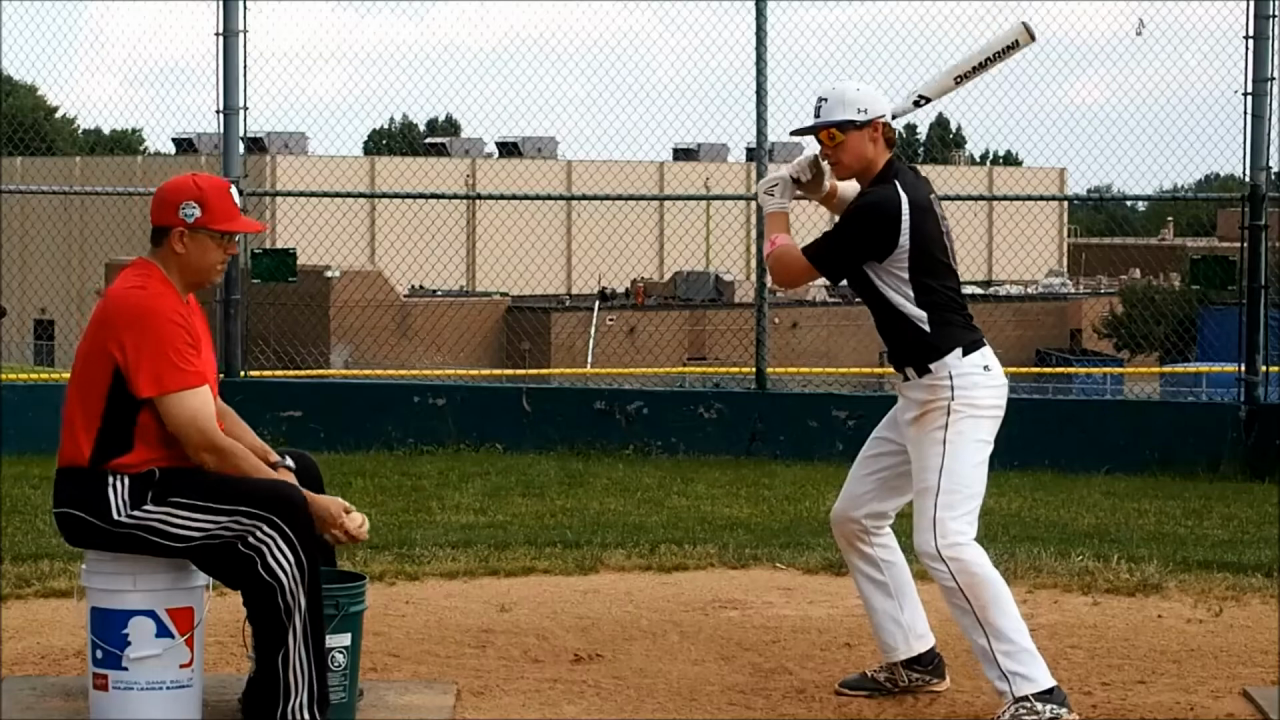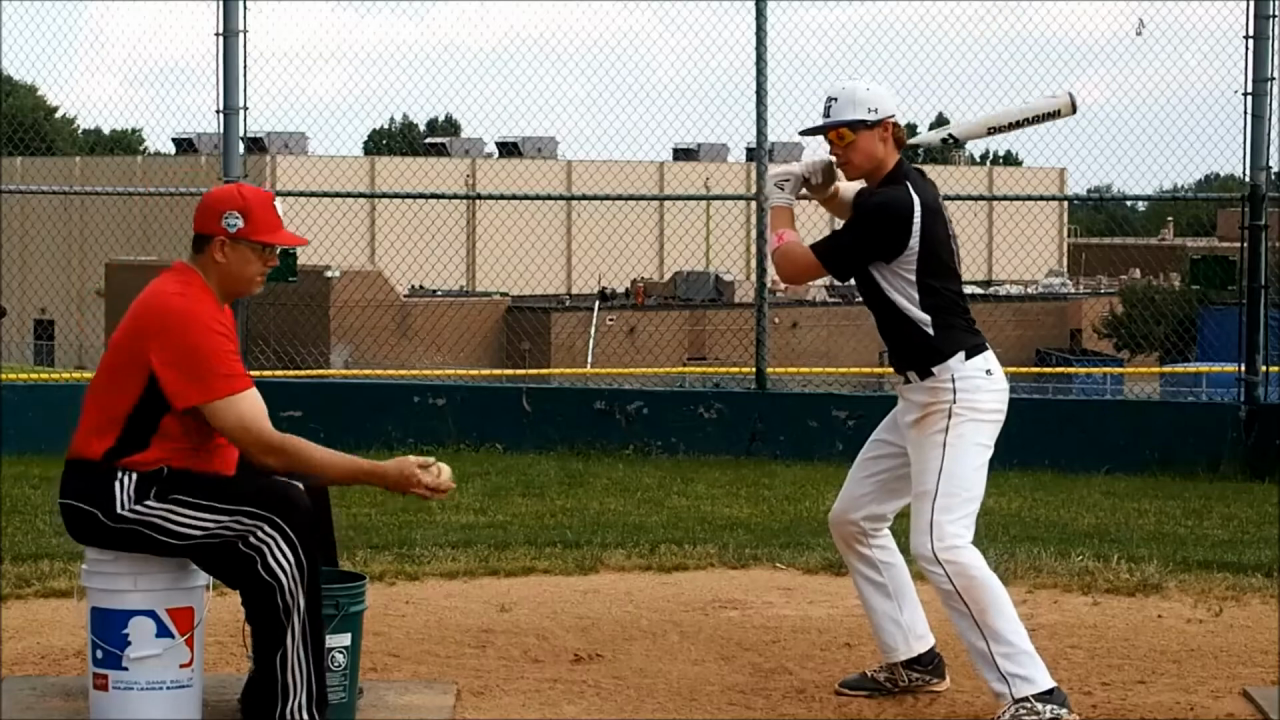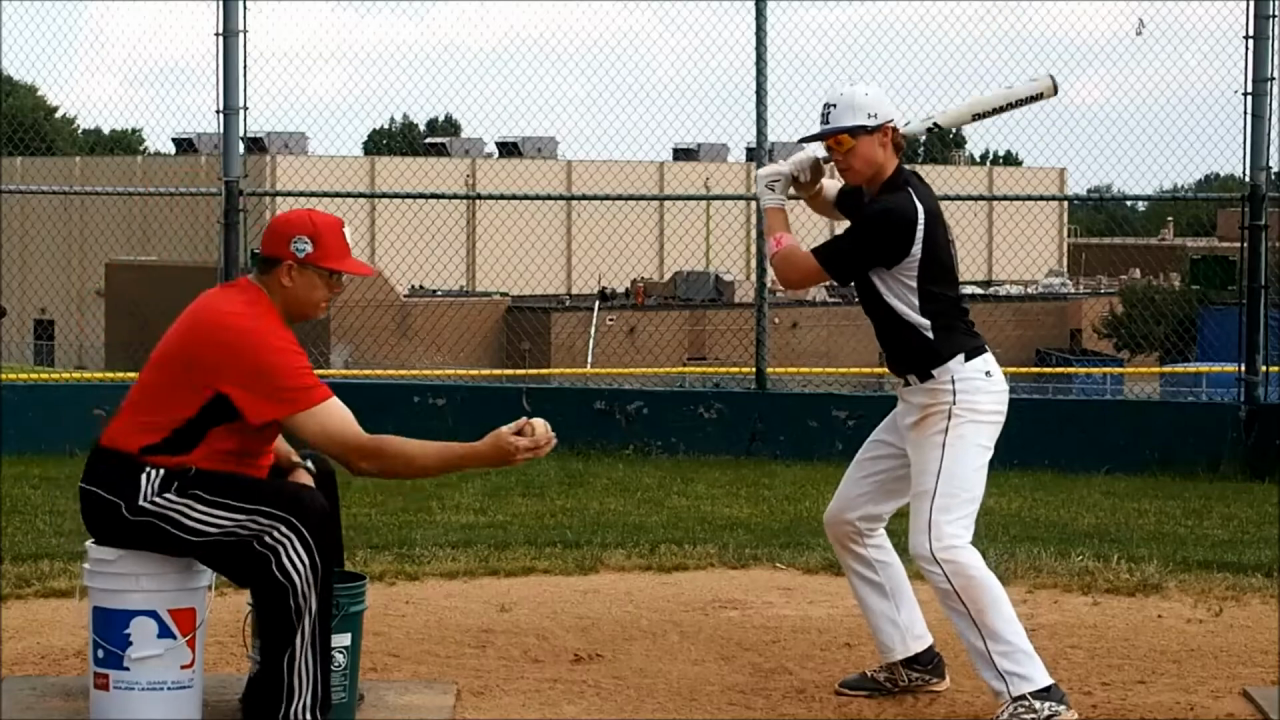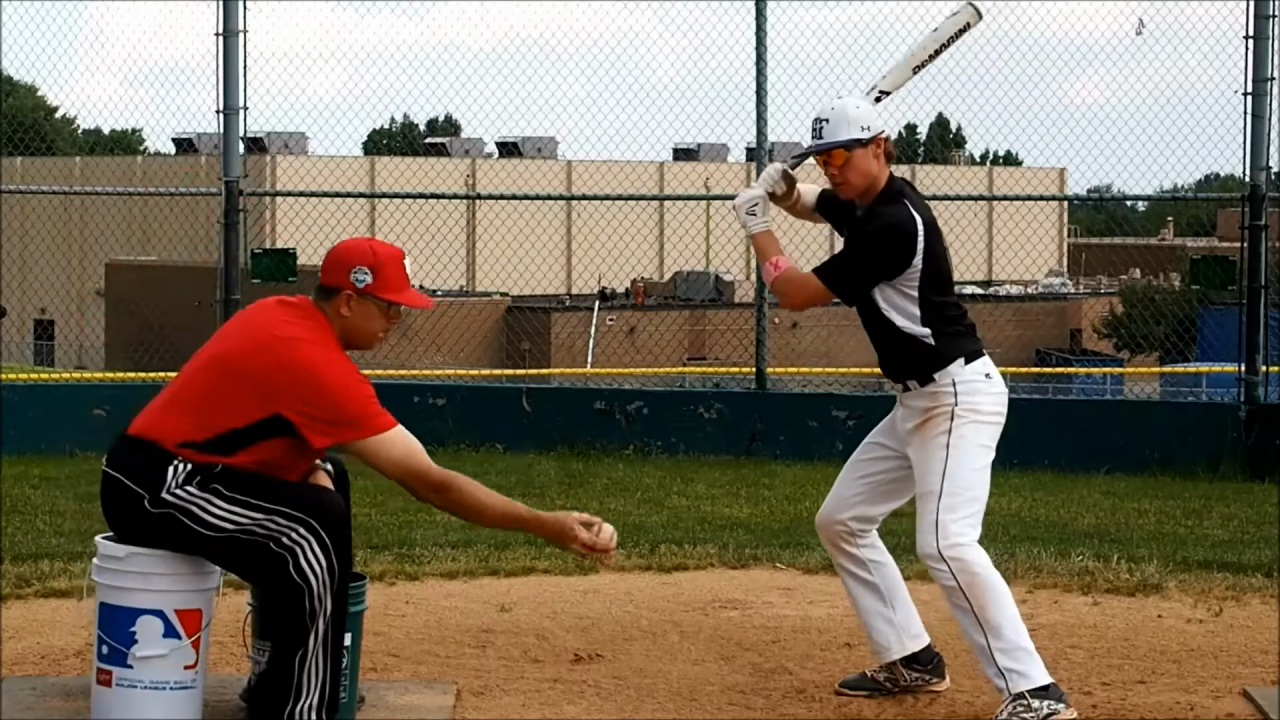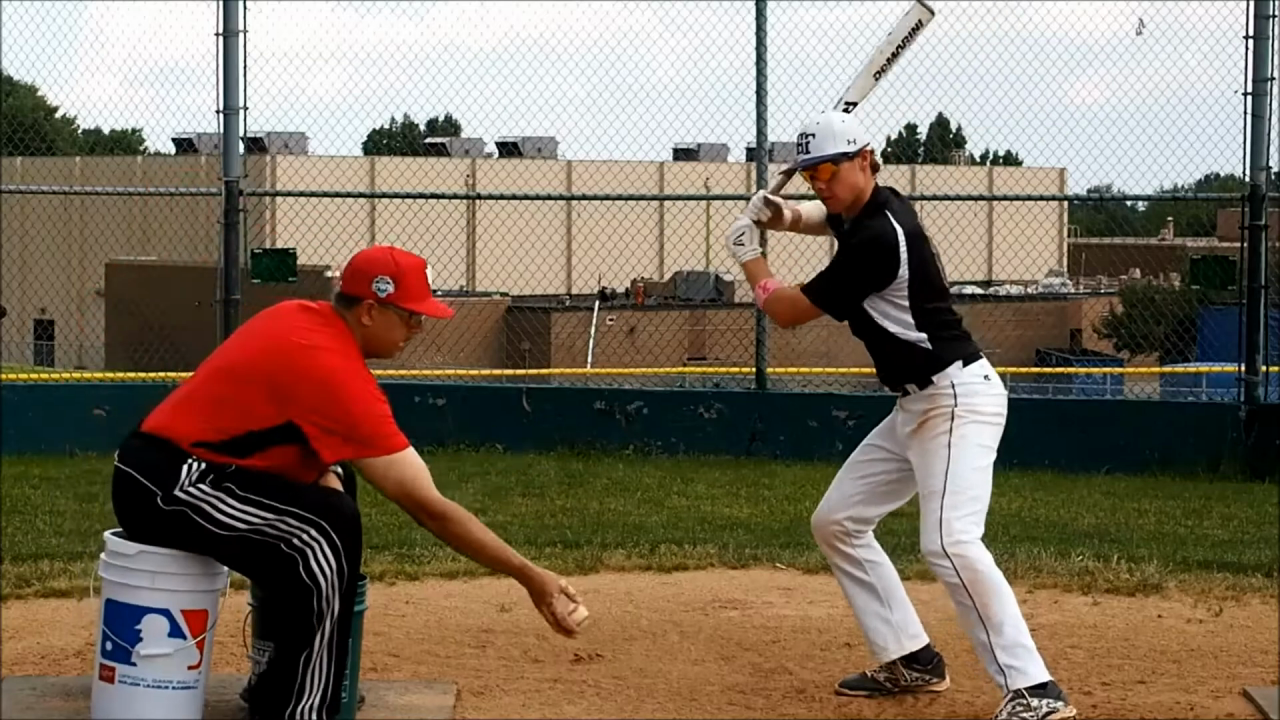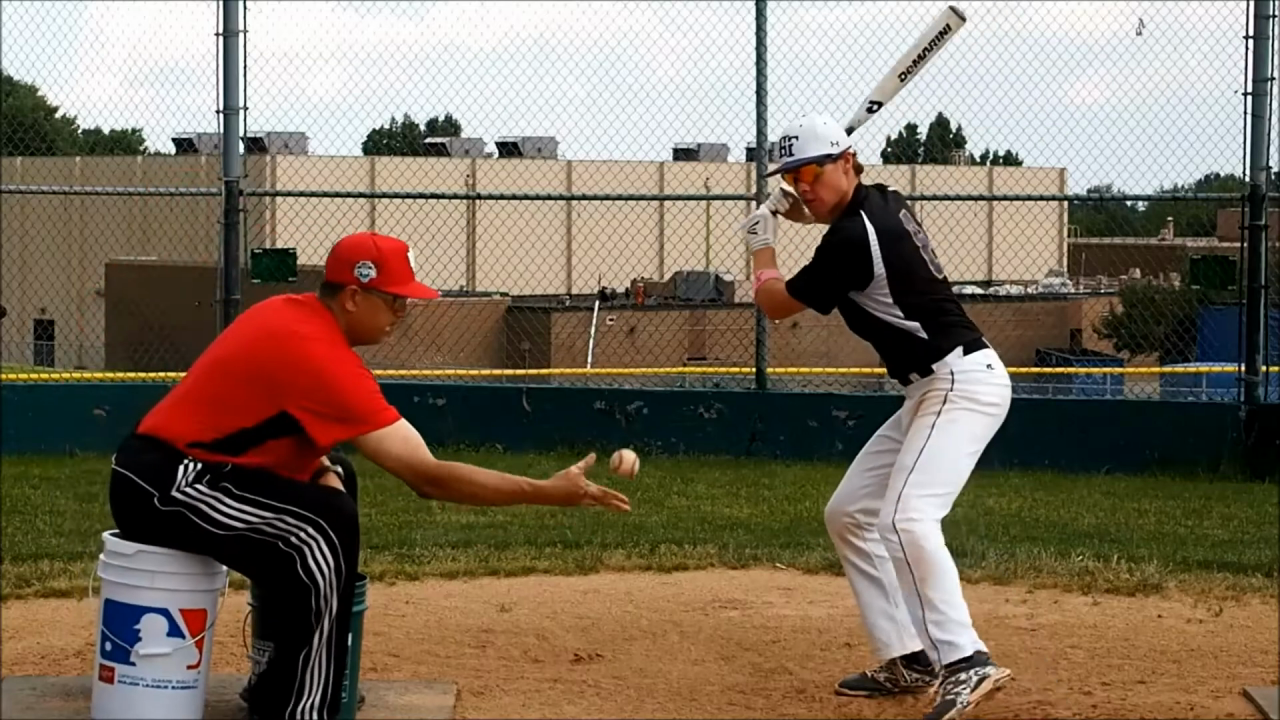
dt=0.2s
person 1, frame 1
left shoulder: (886, 207)
right shoulder: (900, 184)
left elbow: (786, 272)
right elbow: (855, 202)
left wrist: (773, 206)
right wrist: (817, 186)
left hip: (955, 385)
right hip: (926, 388)
left knee: (943, 540)
right knee: (855, 517)
right ankle: (914, 659)
person 1, frame 2
left shoulder: (897, 206)
right shoulder: (896, 189)
left elbow: (792, 268)
right elbow: (853, 206)
left wrist: (779, 202)
right wrist: (820, 185)
left hip: (956, 390)
right hip: (925, 391)
left knee: (939, 543)
right knee: (852, 518)
right ankle: (914, 659)
person 1, frame 3
left shoulder: (898, 211)
right shoulder: (885, 194)
left elbow: (793, 273)
right elbow: (836, 203)
left wrist: (771, 202)
right wrist: (806, 182)
left hip: (957, 392)
right hip: (923, 395)
left knee: (937, 542)
right knee: (848, 519)
right ankle: (914, 659)
person 1, frame 4
left shoulder: (894, 224)
right shoulder: (867, 203)
left elbow: (795, 294)
right elbow: (811, 204)
left wrist: (757, 227)
right wrist: (782, 189)
left hip: (957, 395)
right hip: (918, 400)
left knee: (945, 543)
right knee: (841, 521)
right ankle: (912, 659)
person 1, frame 5
left shoulder: (879, 236)
right shoulder: (865, 210)
left elbow: (787, 312)
right elbow: (824, 218)
left wrist: (747, 253)
right wrist: (778, 215)
left hip: (957, 397)
right hip: (917, 404)
left knee: (949, 541)
right knee: (836, 522)
right ankle: (911, 658)
person 1, frame 6
left shoulder: (854, 237)
right shoulder: (878, 199)
left elbow: (776, 304)
left wrist: (760, 243)
right wrist: (788, 208)
left hip: (961, 384)
right hip: (933, 389)
left knee: (903, 517)
right knee: (847, 513)
left ankle: (964, 661)
right ankle: (909, 658)
person 2, frame 1
left shoulder: (171, 294)
right shoulder: (150, 306)
left elbow: (208, 408)
right elbow: (207, 448)
left wrist: (276, 465)
right wrist: (304, 503)
left hip: (144, 478)
right hip: (106, 498)
left knee: (300, 473)
right knee: (281, 519)
person 2, frame 2
left shoulder: (196, 295)
right shoulder: (189, 313)
left elbow: (239, 421)
right elbow: (265, 446)
right wrist: (383, 472)
left hip: (156, 476)
right hip: (114, 496)
left knee: (295, 487)
right knee: (279, 522)
person 2, frame 3
left shoulder: (239, 303)
right shoulder: (255, 332)
right elbow: (361, 452)
left wrist: (291, 463)
right wrist: (483, 452)
left hip: (159, 476)
right hip: (132, 493)
left knee: (308, 489)
right knee: (294, 528)
person 2, frame 4
left shoulder: (283, 313)
right shoulder: (317, 361)
right elbow: (429, 483)
left wrist: (311, 465)
right wrist: (545, 525)
left hip: (170, 471)
right hip: (155, 488)
left knee: (328, 480)
right knee: (315, 525)
person 2, frame 5
left shoulder: (298, 316)
right shoulder: (338, 374)
right elbow: (429, 507)
left wrist: (319, 471)
right wrist: (530, 576)
left hip: (177, 469)
right hip: (164, 486)
left knee: (329, 485)
right knee: (327, 528)
person 2, frame 6
left shoulder: (290, 311)
right shoulder: (323, 357)
right elbow: (429, 476)
left wrist: (318, 467)
right wrist: (548, 491)
left hip: (178, 472)
right hip: (163, 487)
left knee: (325, 493)
right knee: (324, 528)
